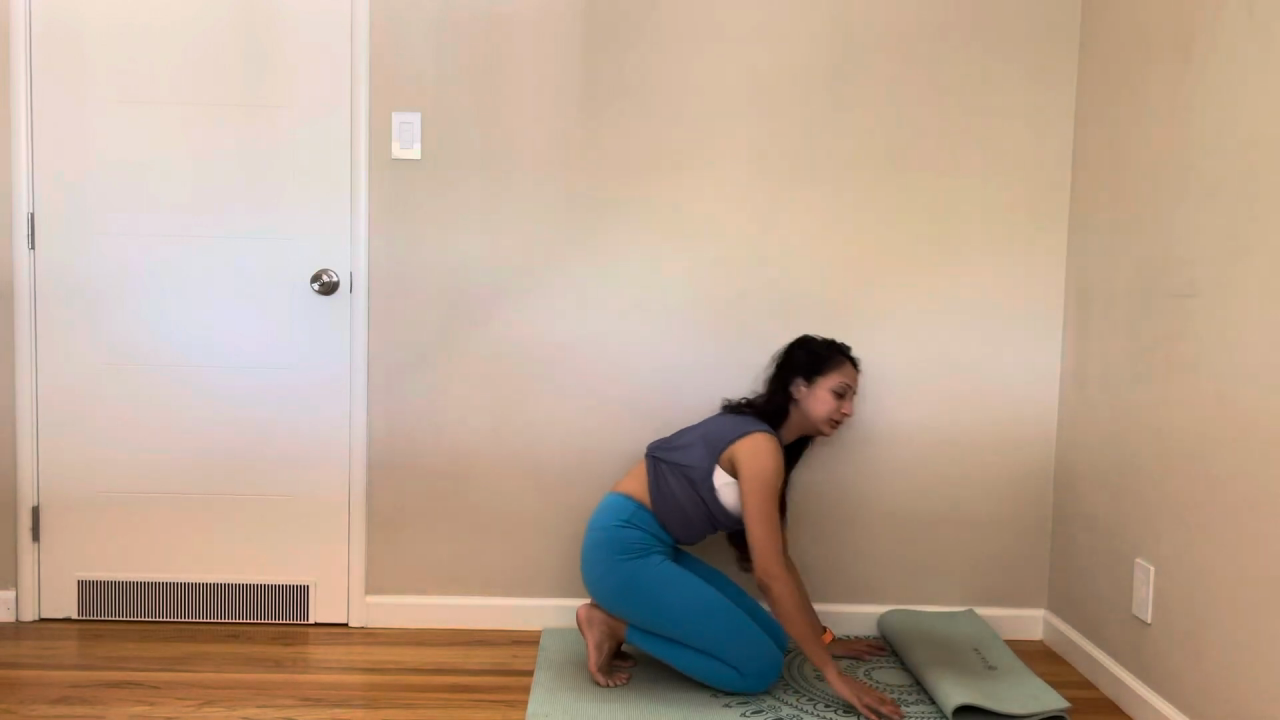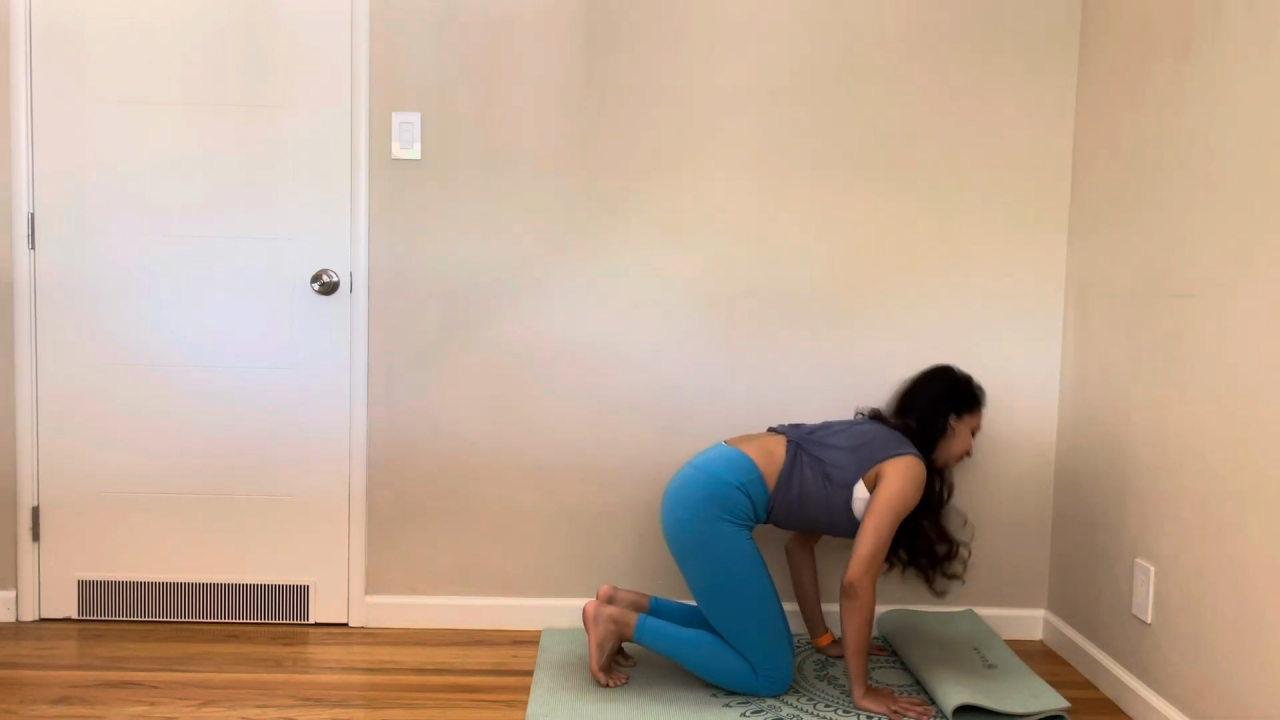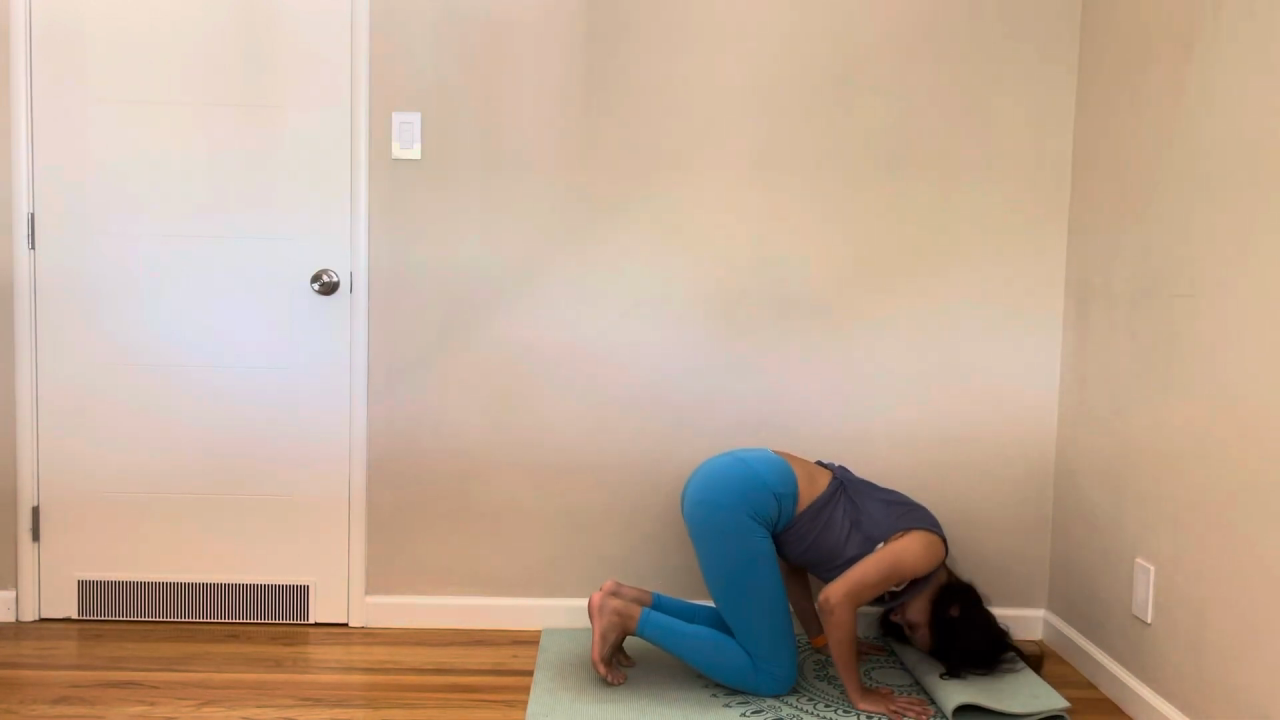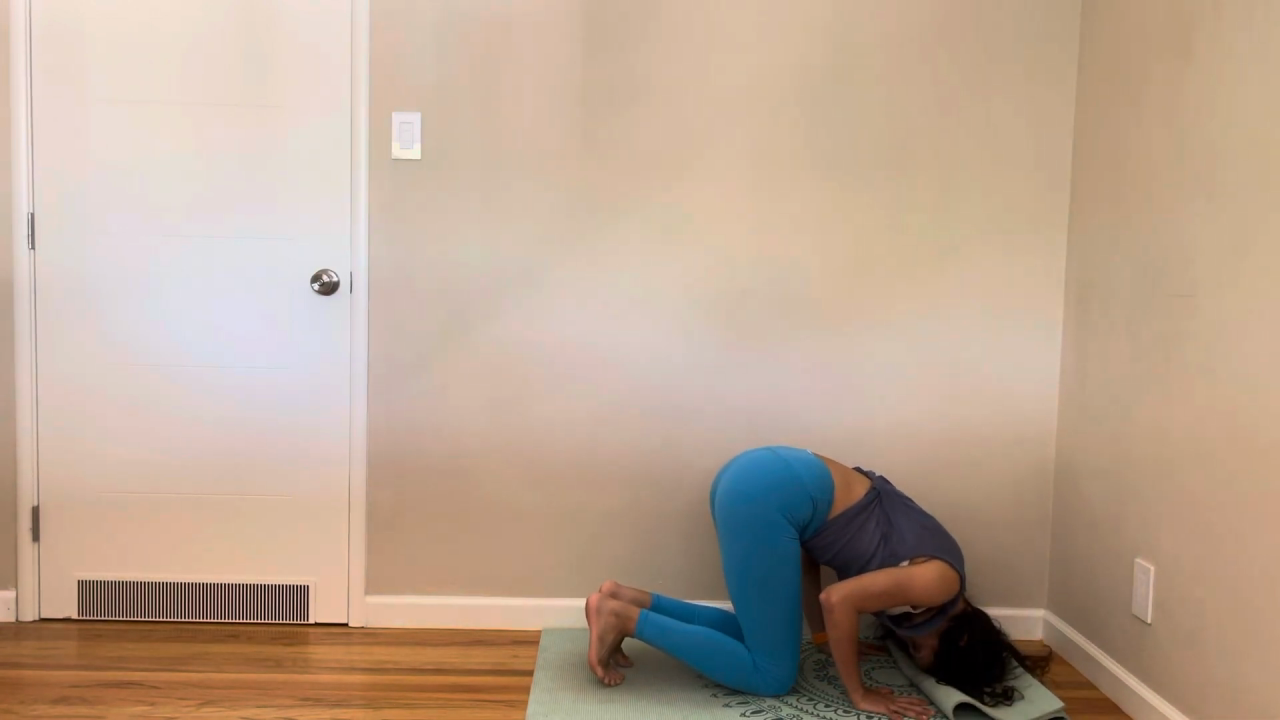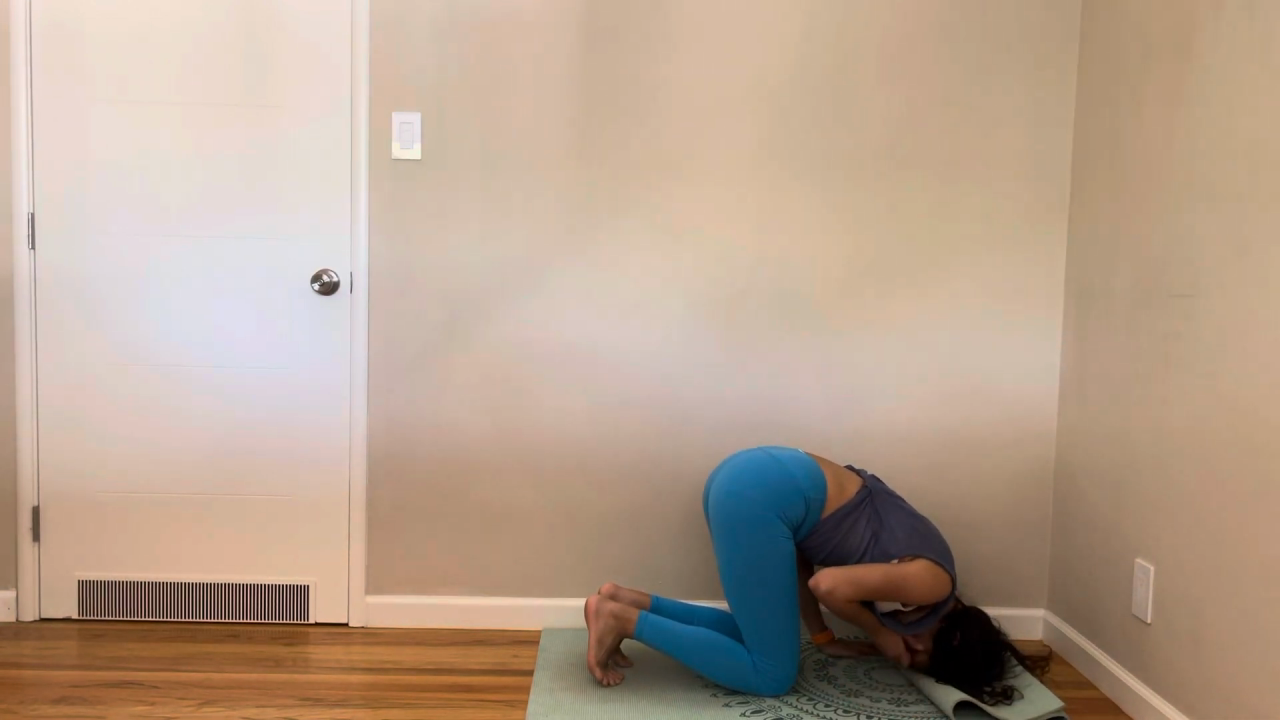
dt=1s
person 1, frame 1
left shoulder: (756, 433)
right shoulder: (760, 446)
left elbow: (774, 556)
right elbow: (769, 574)
left wrist: (824, 637)
right wrist: (833, 673)
left hip: (650, 547)
right hip: (624, 551)
left knee: (772, 639)
right knee: (760, 667)
left ankle: (622, 613)
right ankle: (615, 626)
person 1, frame 2
left shoulder: (876, 443)
right shoulder: (908, 467)
left elbow: (799, 545)
right elbow: (857, 581)
left wrist: (823, 638)
left hip: (703, 489)
right hip: (712, 502)
left knee: (753, 642)
right knee: (770, 676)
left ankle: (626, 602)
right ankle: (619, 623)
person 1, frame 3
left shoulder: (904, 533)
right shoulder: (926, 548)
left elbow: (788, 558)
right elbow: (836, 599)
left wrist: (820, 638)
left hip: (726, 482)
right hip: (737, 499)
left knee: (752, 636)
right knee: (772, 675)
left ankle: (627, 598)
right ankle: (626, 616)
person 1, frame 4
left shoulder: (927, 563)
right shoulder: (941, 581)
left elbow: (805, 552)
right elbow: (838, 599)
left wrist: (825, 638)
left hip: (756, 476)
right hip: (768, 496)
left knee: (757, 639)
right knee: (772, 676)
left ankle: (626, 599)
right ankle: (624, 618)
person 1, frame 5
left shoulder: (918, 560)
right shoulder: (932, 582)
left elbow: (800, 560)
right elbow: (828, 586)
left wrist: (823, 637)
right wrist: (880, 633)
left hip: (748, 477)
right hip: (761, 496)
left knee: (756, 638)
right knee: (772, 676)
left ankle: (624, 599)
right ankle: (623, 619)
